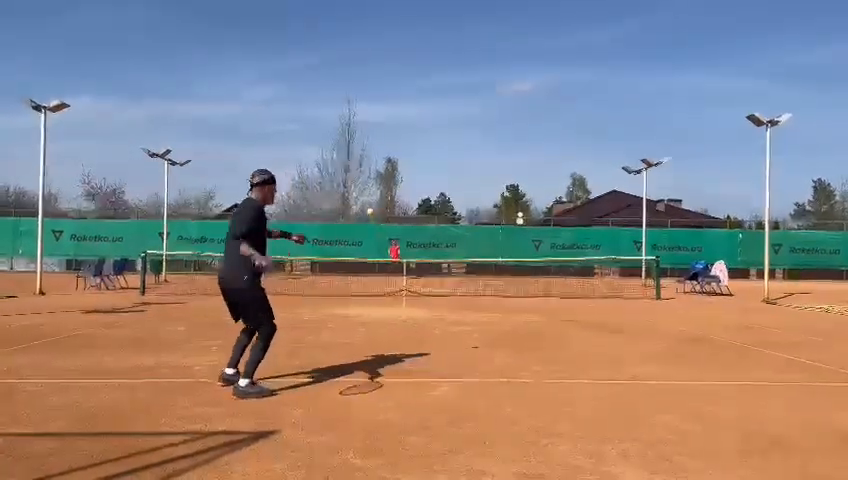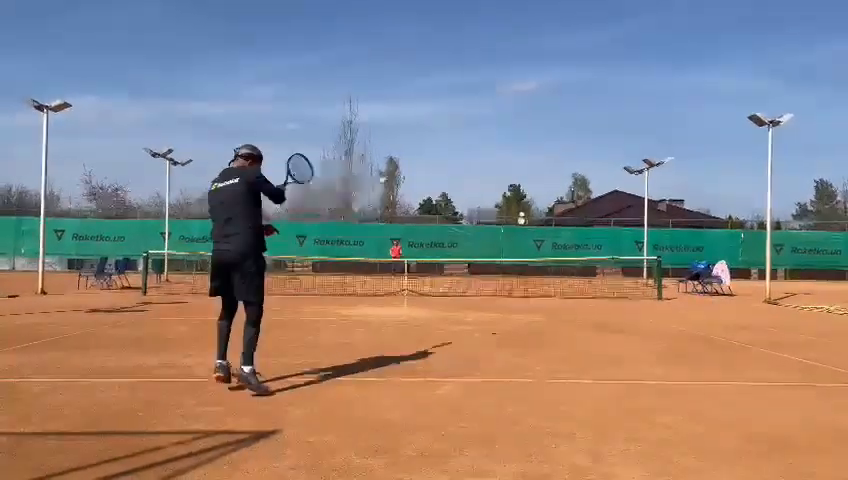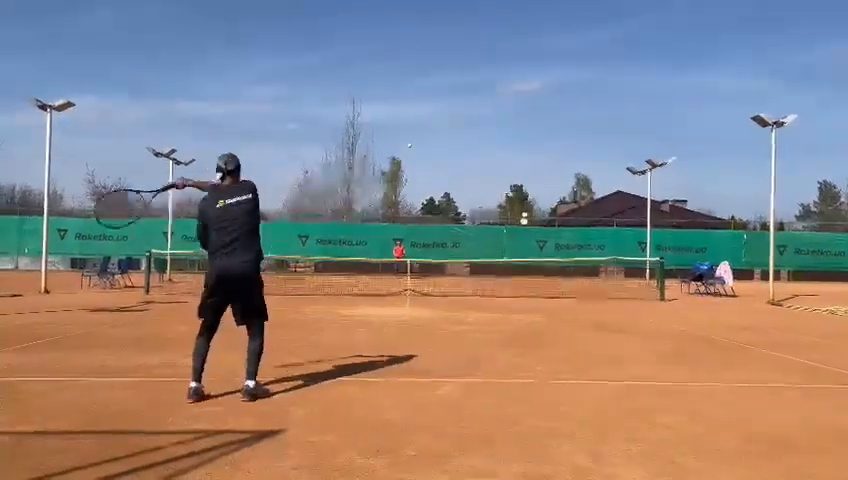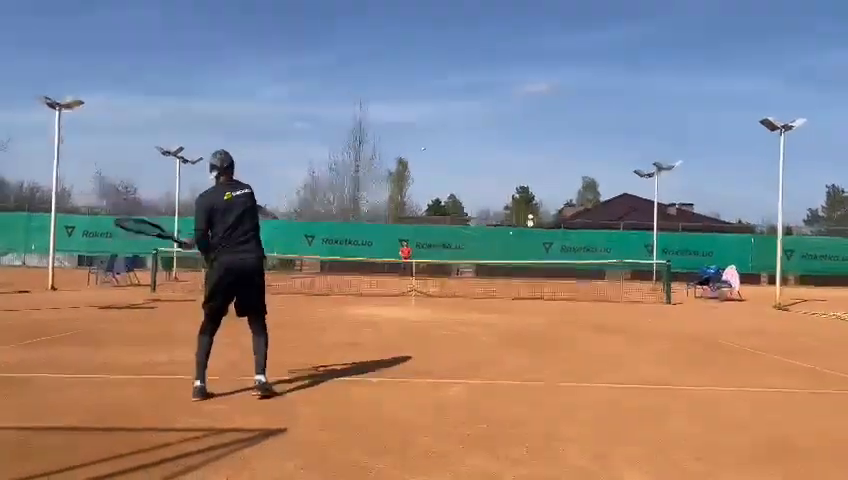
dt=0.2s
person 1, frame 1
left shoulder: (254, 210)
right shoulder: (251, 209)
left elbow: (261, 233)
right elbow: (238, 242)
left wrist: (287, 235)
right wrist: (256, 256)
left hip: (231, 279)
right hip: (242, 280)
left knee: (252, 326)
right knee: (267, 328)
left ankle: (229, 372)
right ankle: (244, 383)
person 1, frame 2
left shoulder: (215, 184)
right shoulder: (251, 177)
right elbow: (278, 197)
right wrist: (278, 188)
left hip: (221, 253)
right hip: (246, 252)
left knee: (228, 309)
right knee: (253, 311)
left ankle: (222, 363)
right ankle: (247, 371)
person 1, frame 3
left shoulder: (206, 204)
right shoulder: (249, 189)
left elbow: (204, 241)
right wrist: (191, 183)
left hip: (219, 271)
right hip: (247, 270)
left knee: (207, 328)
right knee: (255, 328)
left ankle: (195, 385)
right ankle: (250, 384)
person 1, frame 4
left shoulder: (205, 199)
right shoulder: (247, 191)
left elbow: (201, 239)
left hip: (223, 266)
right hip: (252, 265)
left knee: (209, 325)
right knee: (258, 324)
left ankle: (199, 384)
right ankle: (260, 380)
